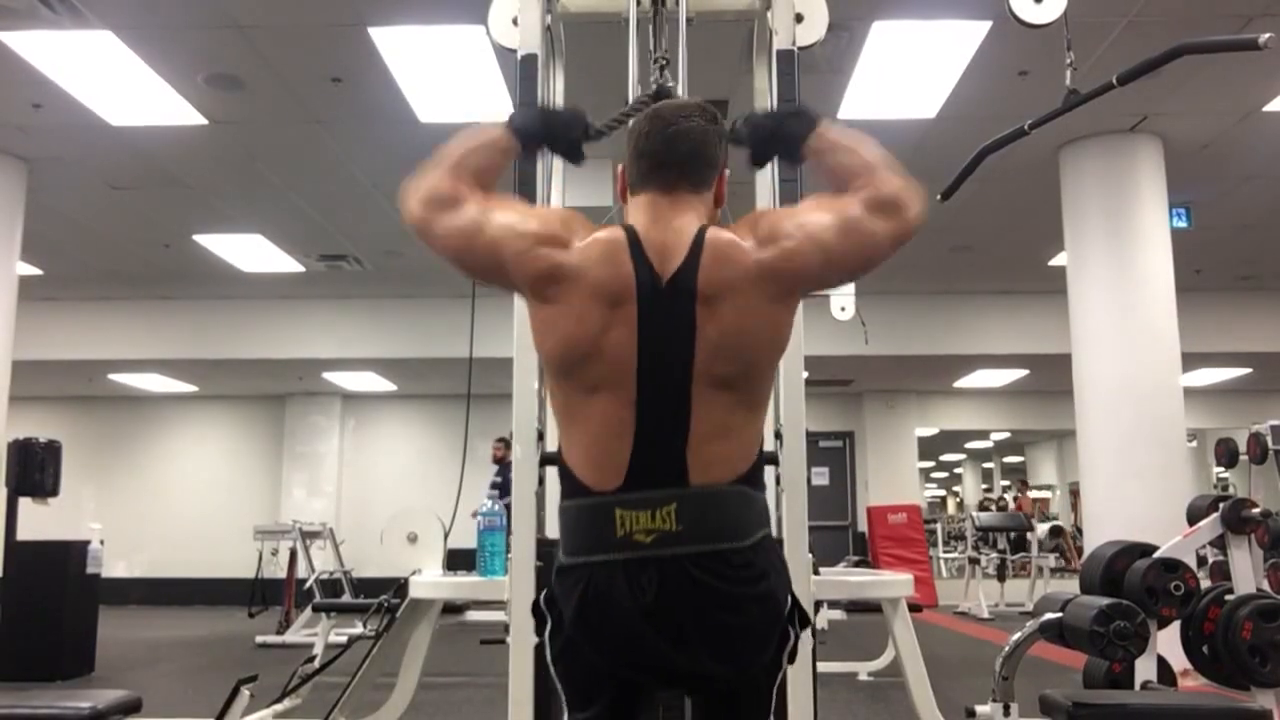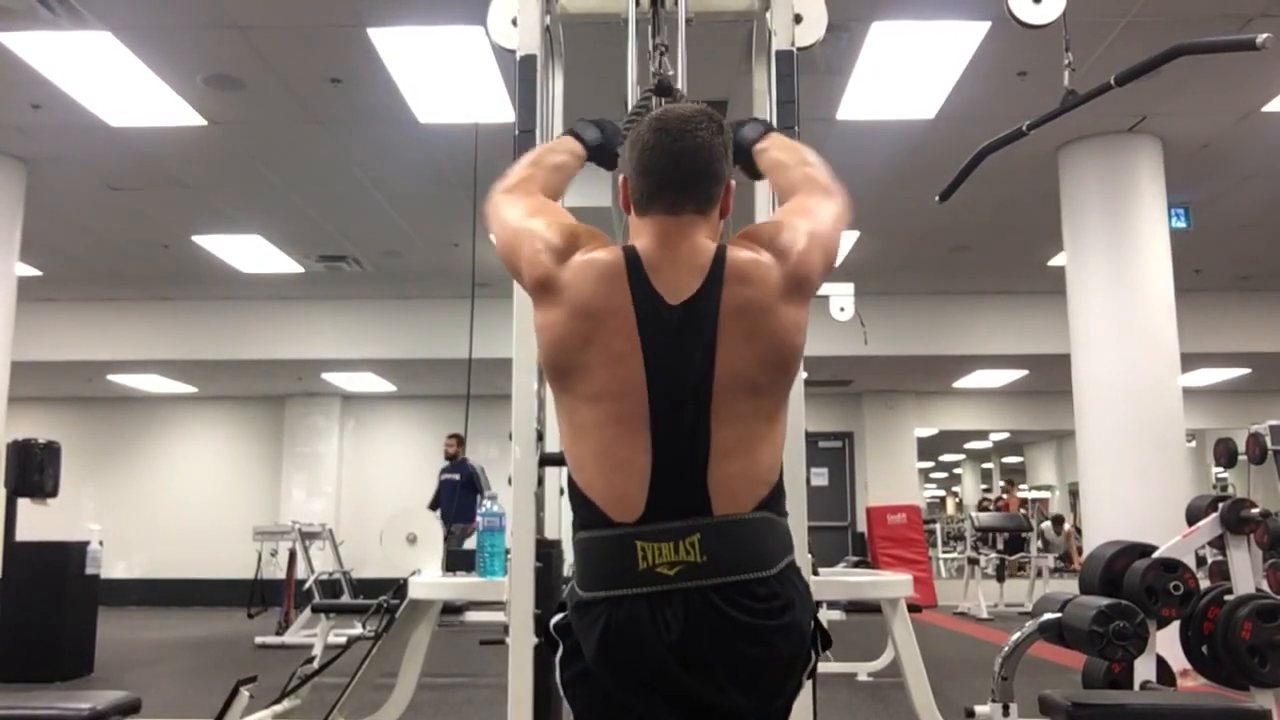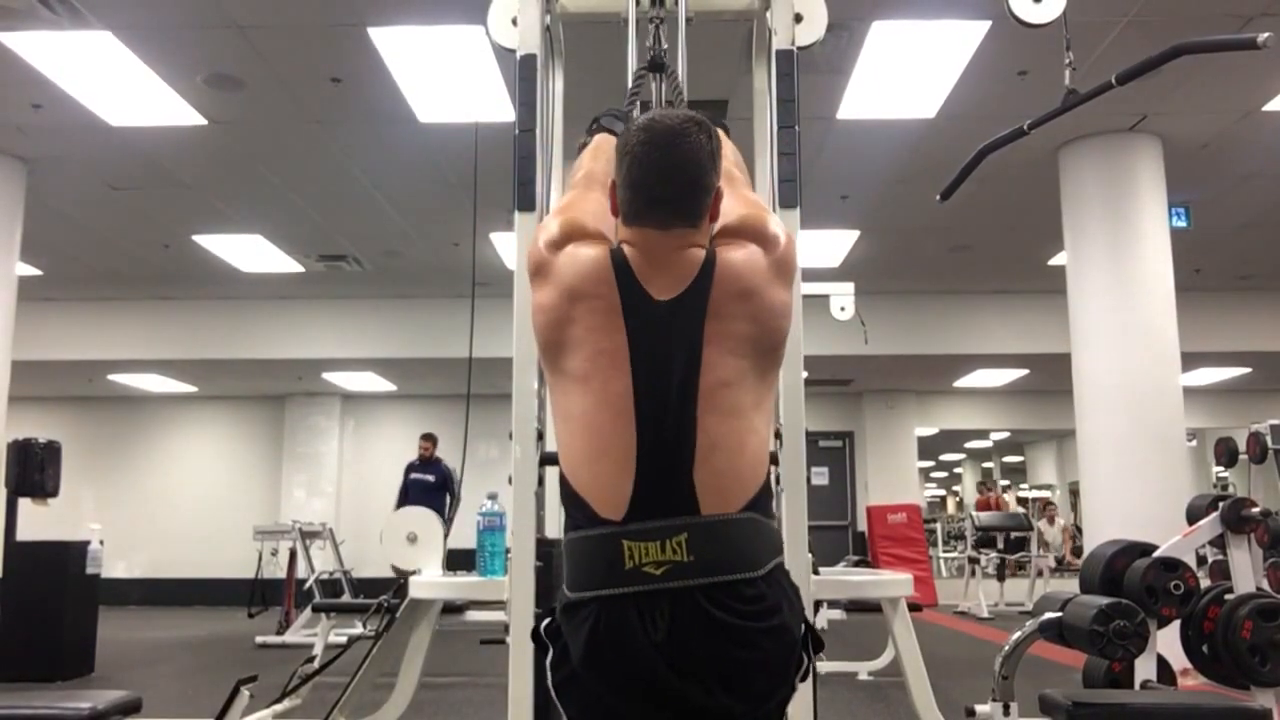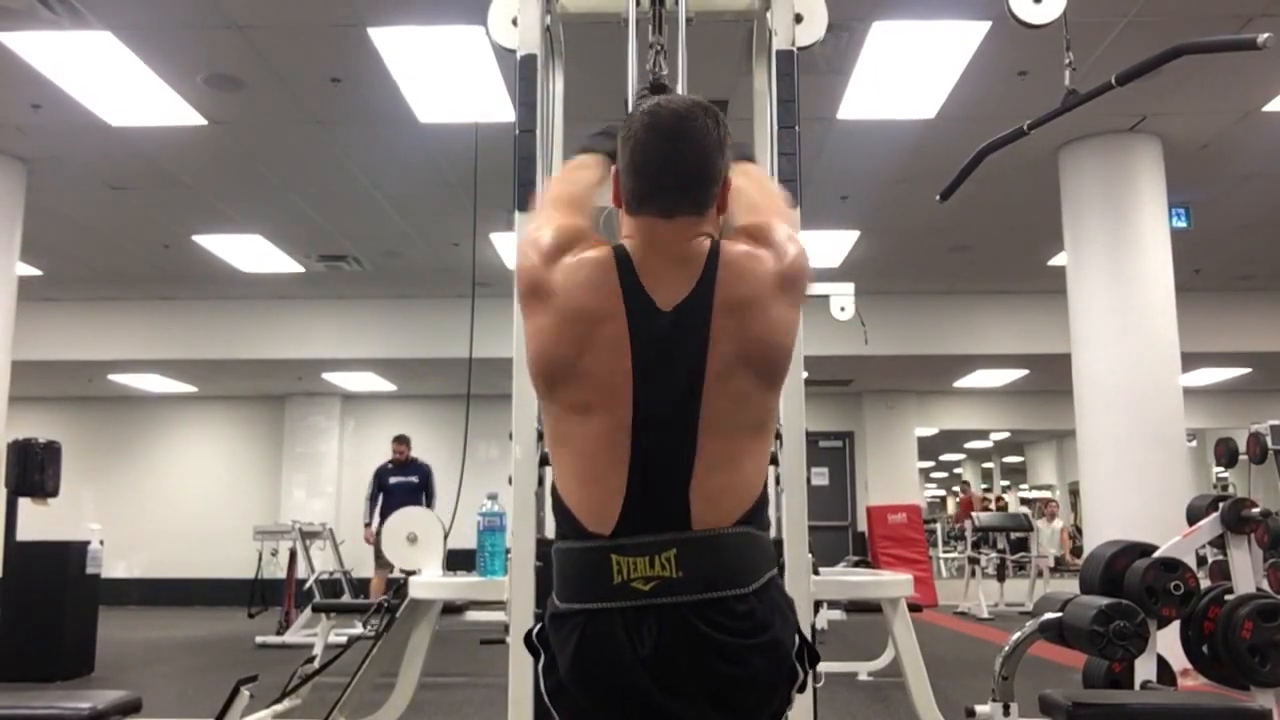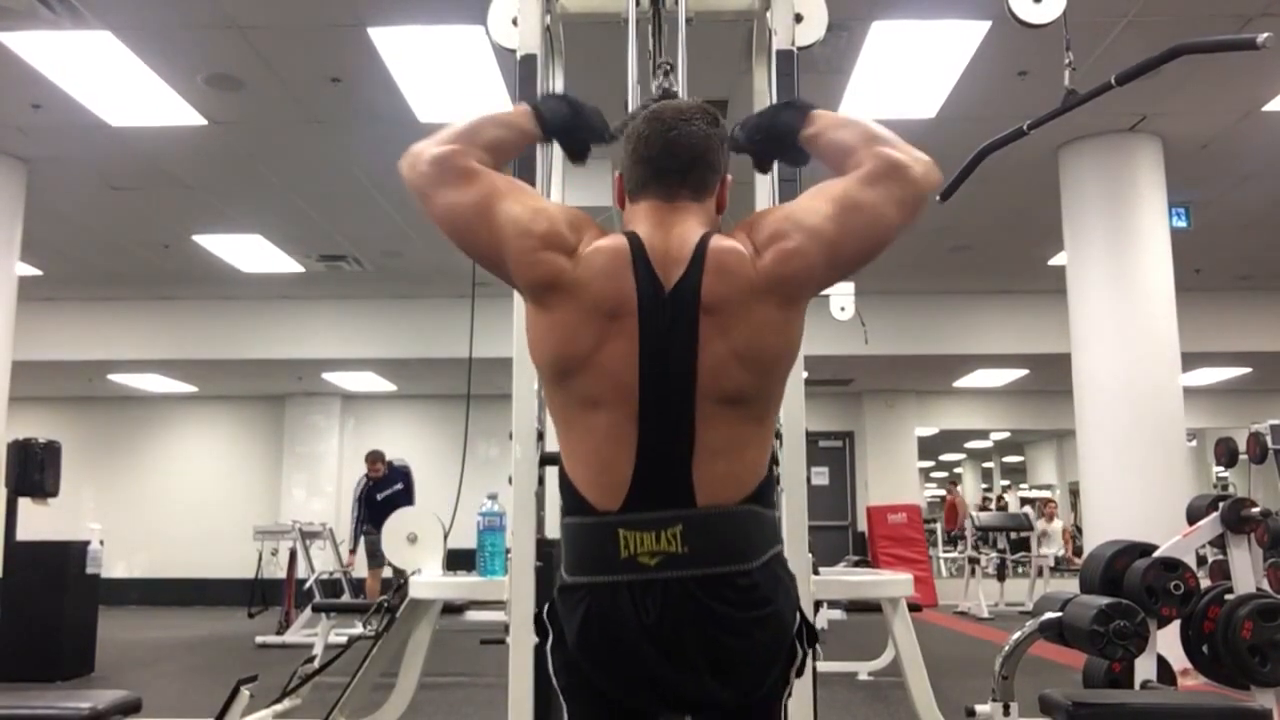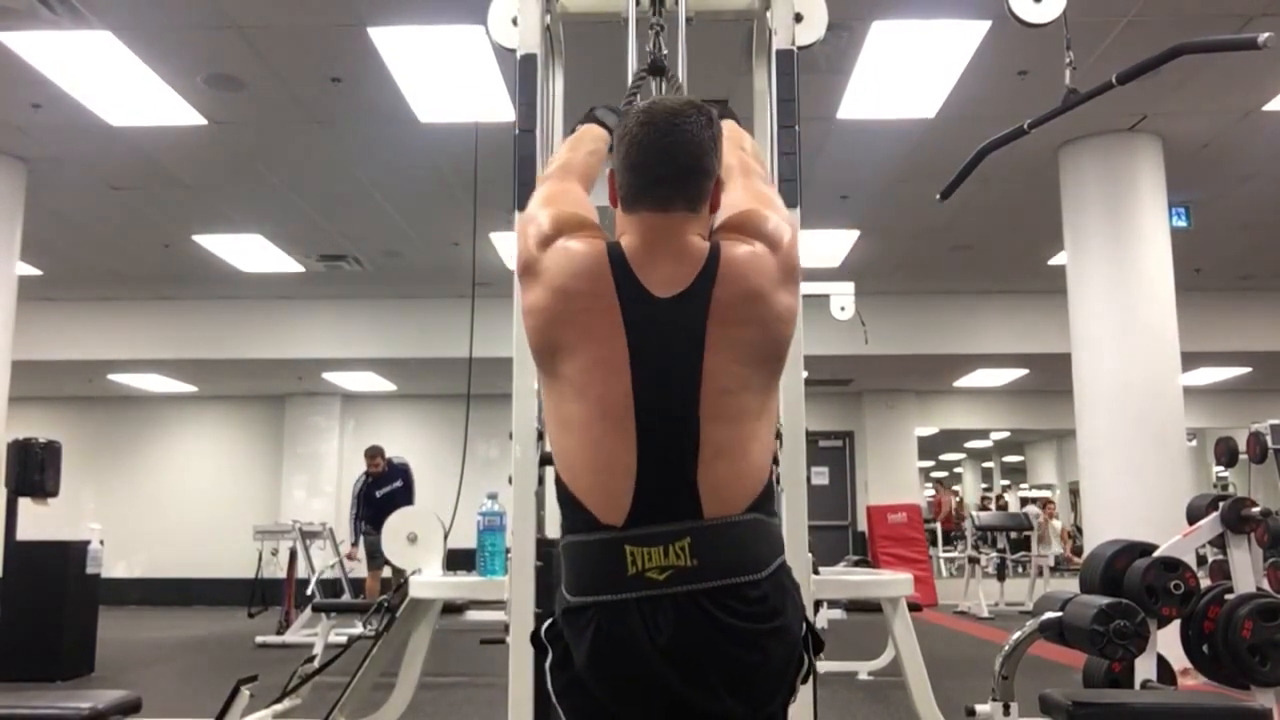
dt=0.5s
person 1, frame 1
left shoulder: (558, 260)
right shoulder: (769, 260)
left elbow: (426, 202)
right elbow: (898, 205)
left wrist: (525, 128)
right wrist: (805, 131)
left hip: (600, 590)
right hip: (735, 586)
person 1, frame 2
left shoulder: (565, 274)
right shoulder: (777, 271)
left elbow: (510, 196)
right elbow: (823, 192)
left wrist: (583, 139)
right wrist: (757, 136)
left hip: (616, 623)
right hip: (754, 614)
person 1, frame 3
left shoulder: (564, 270)
right shoulder: (759, 266)
left elbow: (584, 187)
right elbow: (734, 183)
left wrist: (607, 131)
right wrist: (710, 130)
left hip: (606, 622)
right hip: (744, 615)
person 1, frame 4
left shoulder: (554, 275)
right shoulder: (769, 272)
left elbow: (559, 208)
right elbow: (762, 207)
left wrist: (594, 152)
right wrist: (740, 159)
left hip: (596, 632)
right hip: (739, 625)
person 1, frame 5
left shoulder: (560, 266)
right shoulder: (772, 266)
left elbow: (431, 166)
right elbow: (903, 170)
left wrist: (543, 116)
right wrist: (798, 123)
left hip: (603, 609)
right hip: (741, 603)
person 1, frame 6
left shoulder: (555, 263)
right shoulder: (763, 260)
left elbow: (562, 178)
right elbow: (748, 174)
left wrist: (598, 125)
right wrist: (721, 123)
left hip: (605, 626)
right hip: (746, 617)
